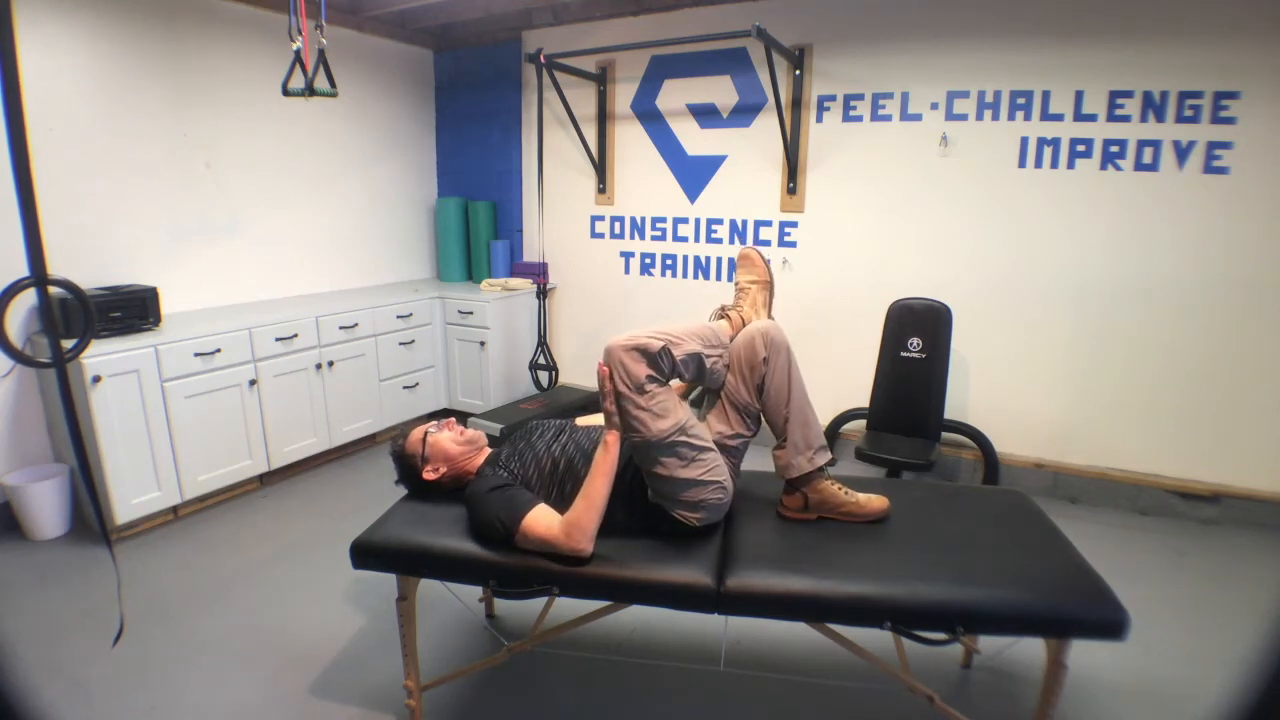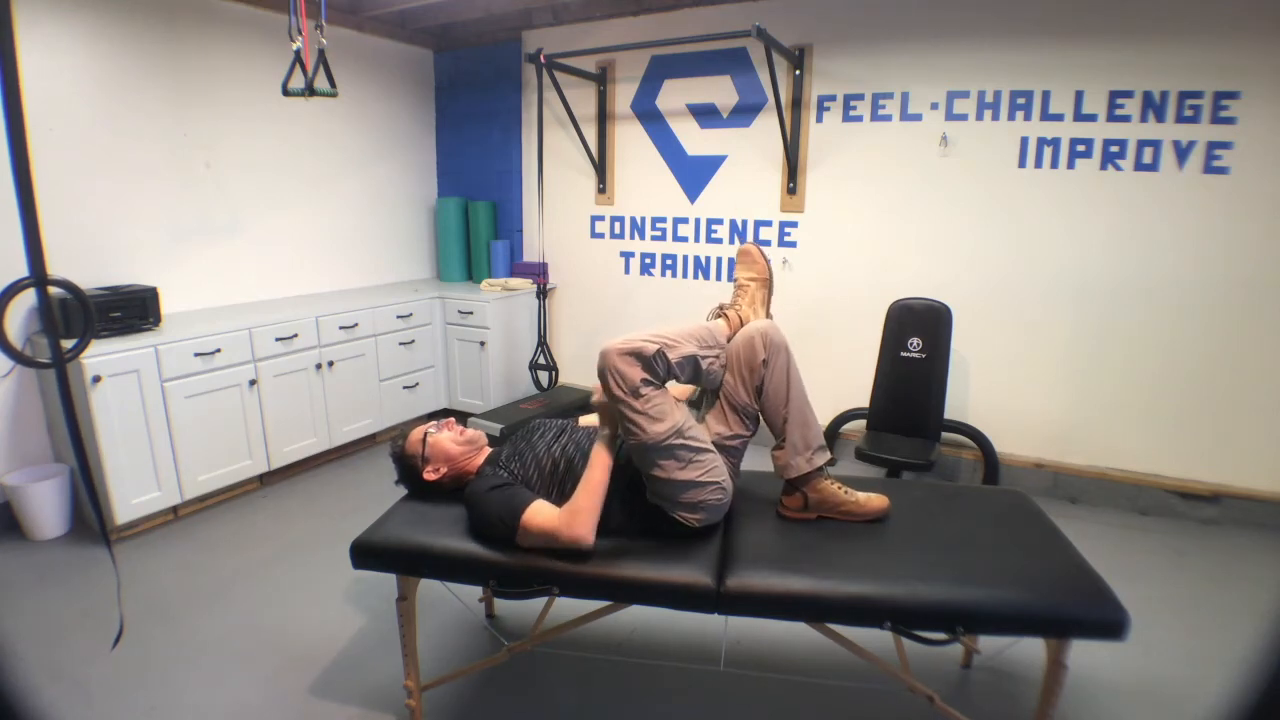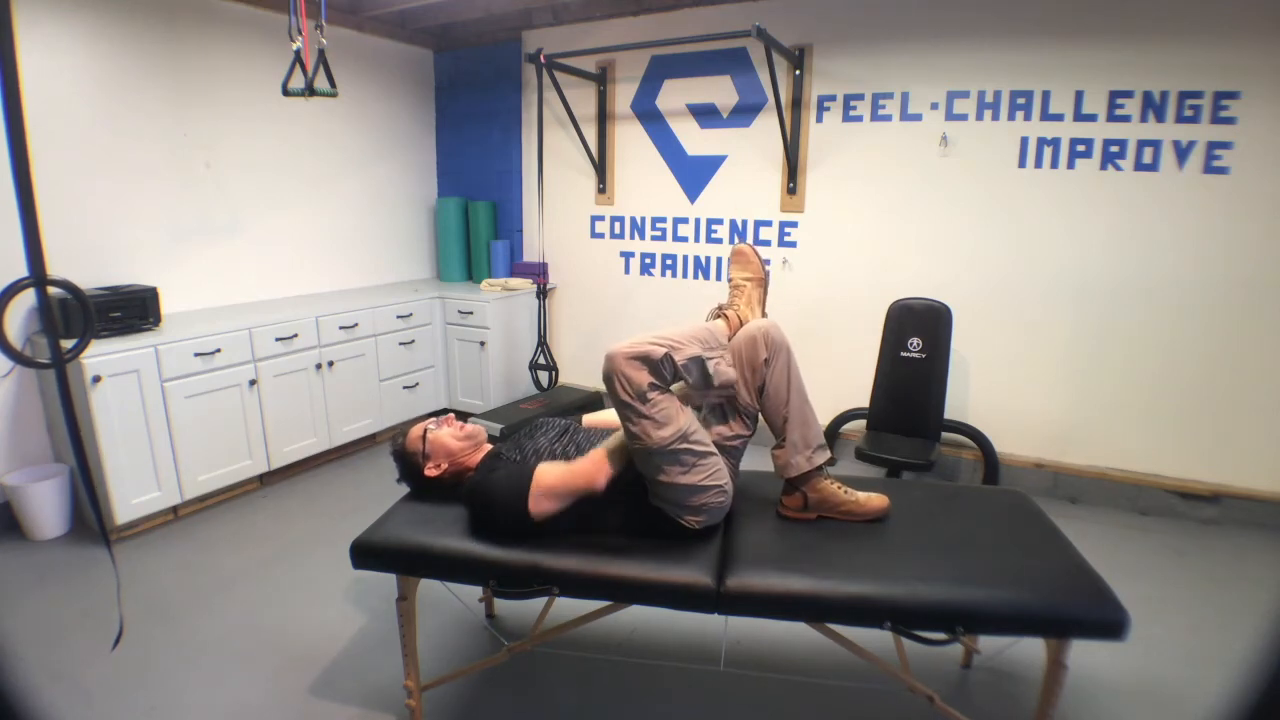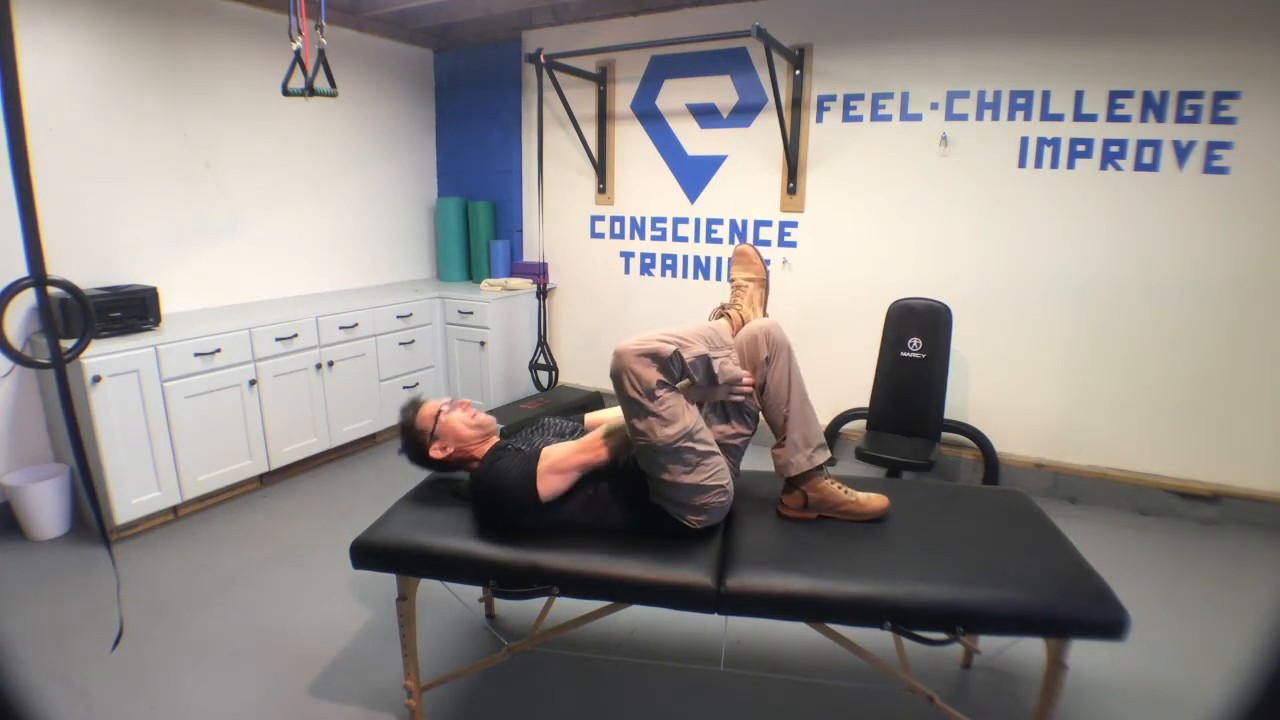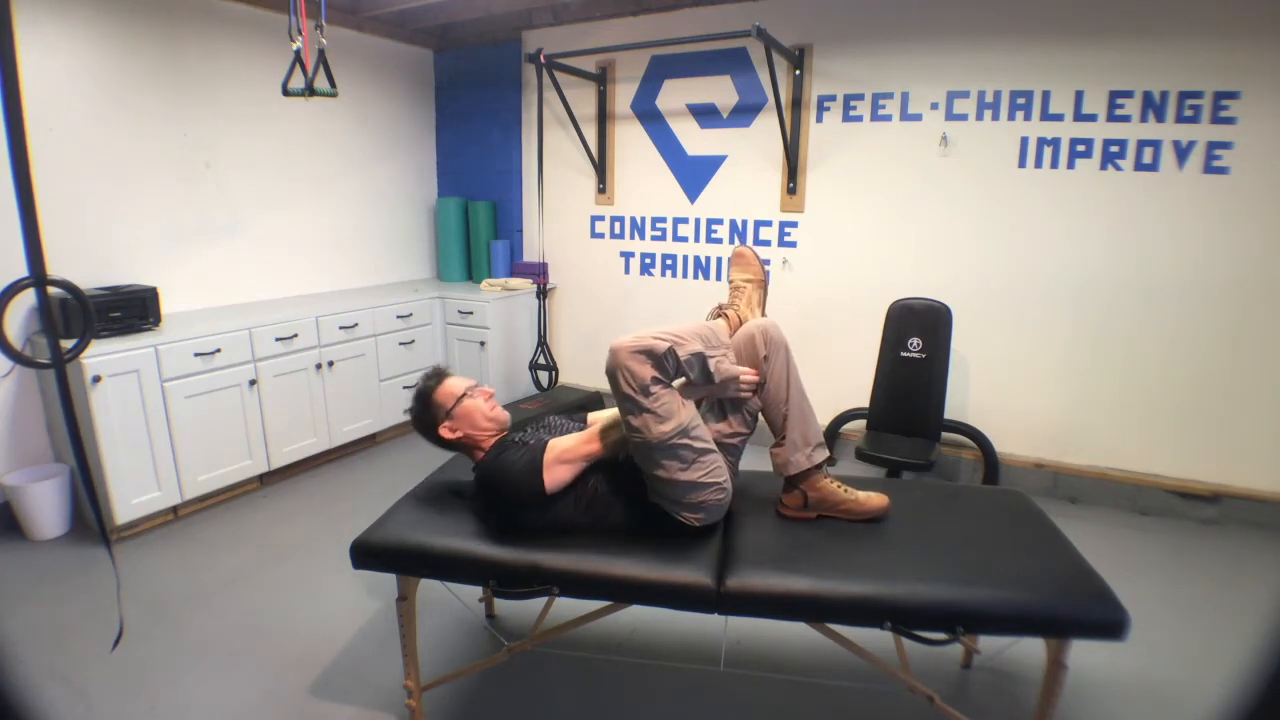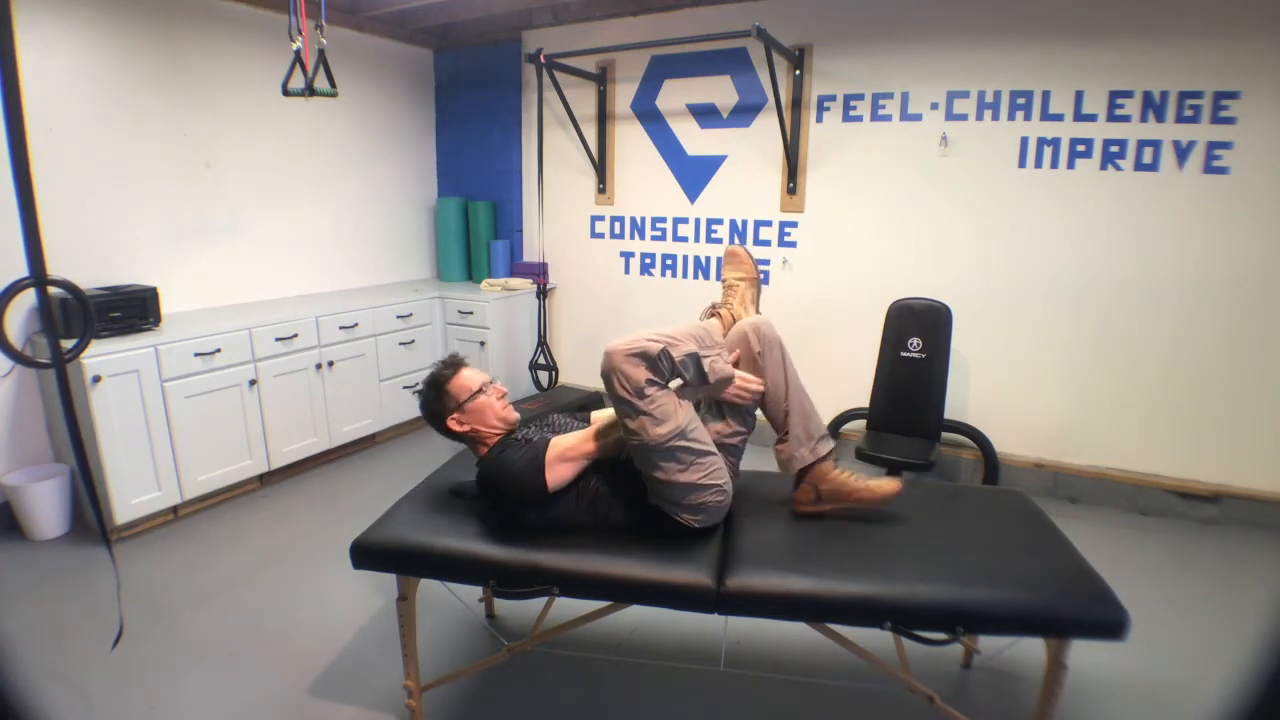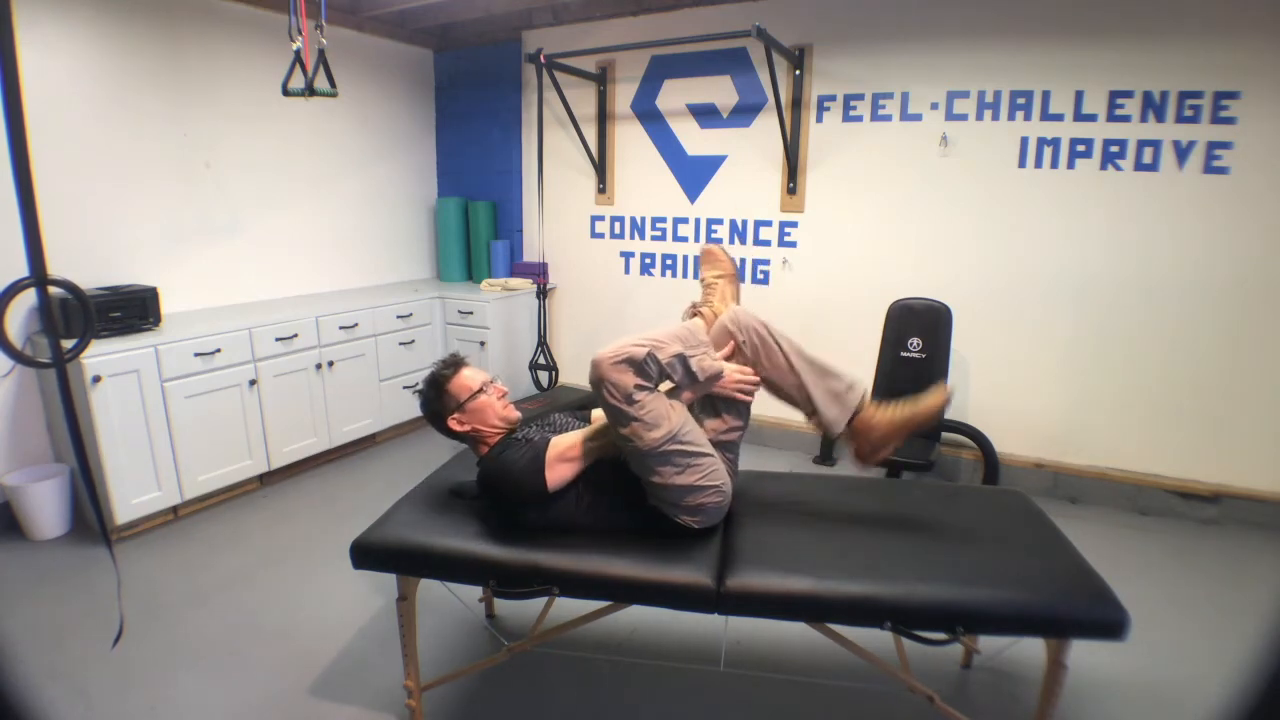
dt=0.2s
person 1, frame 1
left shoulder: (527, 436)
right shoulder: (488, 497)
right elbow: (576, 540)
left wrist: (682, 384)
right wrist: (614, 432)
left hip: (704, 460)
right hip: (693, 497)
left knee: (765, 339)
right knee: (624, 353)
left ankle: (807, 486)
right ankle: (735, 321)
person 1, frame 2
left shoulder: (527, 436)
right shoulder: (488, 500)
right elbow: (577, 533)
right wrist: (609, 427)
left hip: (702, 462)
right hip: (691, 499)
left knee: (764, 338)
right knee: (619, 355)
left ankle: (807, 485)
right ankle: (732, 321)
person 1, frame 3
left shoulder: (527, 438)
right shoulder: (491, 490)
left elbow: (611, 423)
right elbow: (593, 475)
right wrist: (685, 398)
left hip: (698, 463)
right hip: (691, 501)
left knee: (765, 338)
right knee: (625, 359)
left ankle: (806, 484)
right ankle: (731, 320)
person 1, frame 4
left shoulder: (530, 436)
right shoulder: (497, 480)
left elbow: (621, 417)
right elbow: (596, 450)
left wrist: (693, 389)
right wrist: (697, 391)
left hip: (691, 464)
right hip: (692, 500)
left knee: (765, 338)
right knee: (633, 355)
left ankle: (806, 484)
right ankle: (733, 320)
person 1, frame 5
left shoulder: (533, 434)
right shoulder: (502, 473)
left elbow: (626, 415)
right elbow: (598, 442)
left wrist: (702, 382)
right wrist: (701, 383)
left hip: (696, 464)
right hip: (691, 499)
left knee: (764, 336)
right knee: (628, 352)
left ankle: (806, 484)
right ankle: (730, 321)
person 1, frame 6
left shoulder: (535, 430)
right shoulder: (502, 471)
left elbow: (618, 418)
right elbow: (597, 443)
left wrist: (703, 380)
right wrist: (702, 384)
left hip: (698, 463)
right hip: (694, 496)
left knee: (757, 333)
right knee: (624, 355)
left ankle: (814, 477)
right ankle: (727, 321)
person 1, frame 7
left shoulder: (541, 429)
right shoulder: (503, 472)
left elbow: (618, 417)
right elbow: (602, 439)
left wrist: (697, 371)
right wrist: (700, 379)
left hip: (699, 462)
right hip: (694, 498)
left knee: (741, 327)
right knee: (612, 363)
left ankle: (862, 423)
right ankle: (710, 321)
